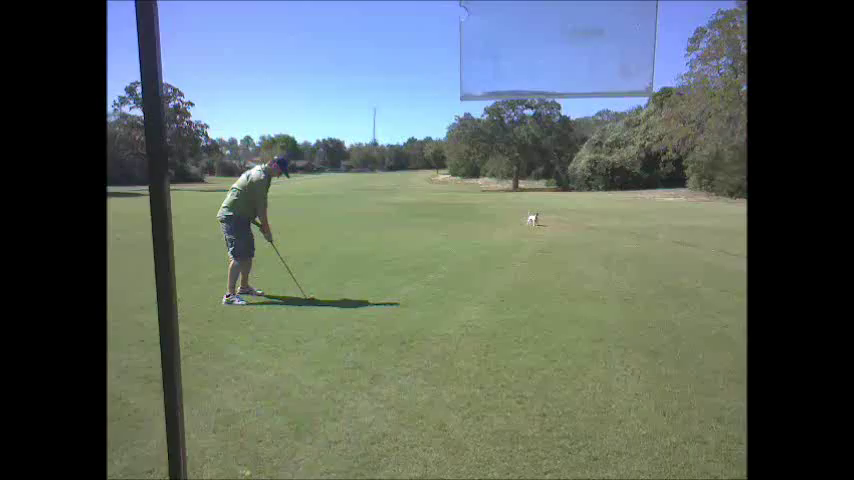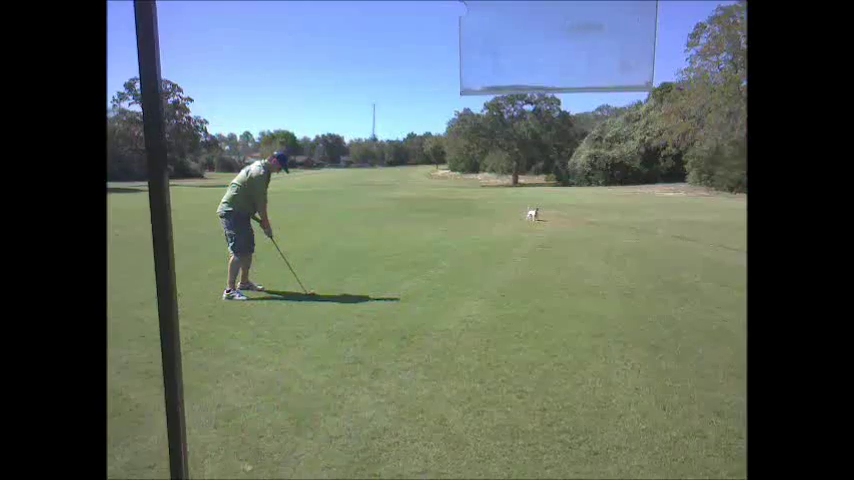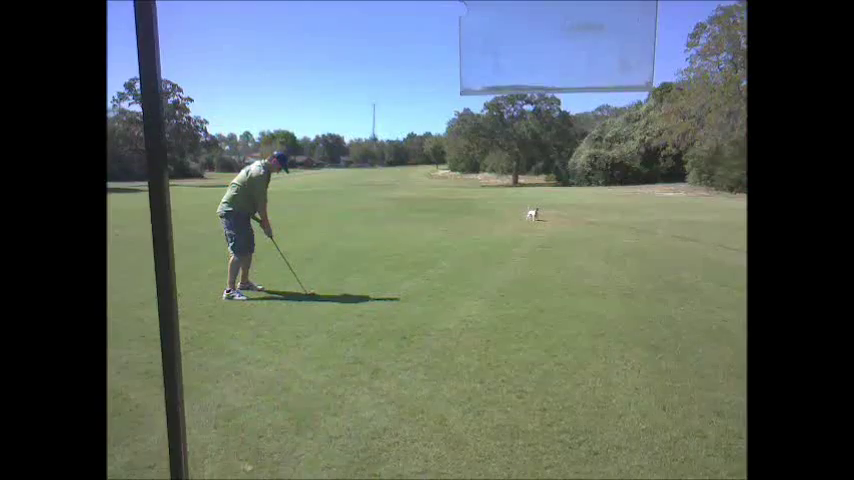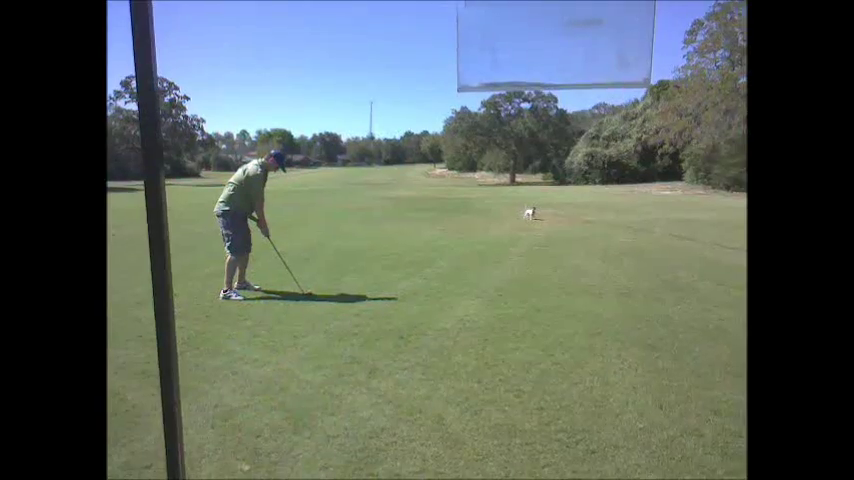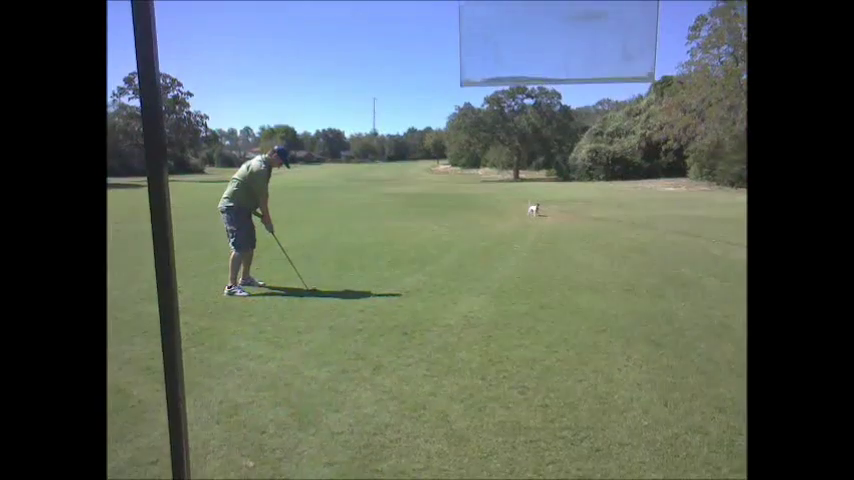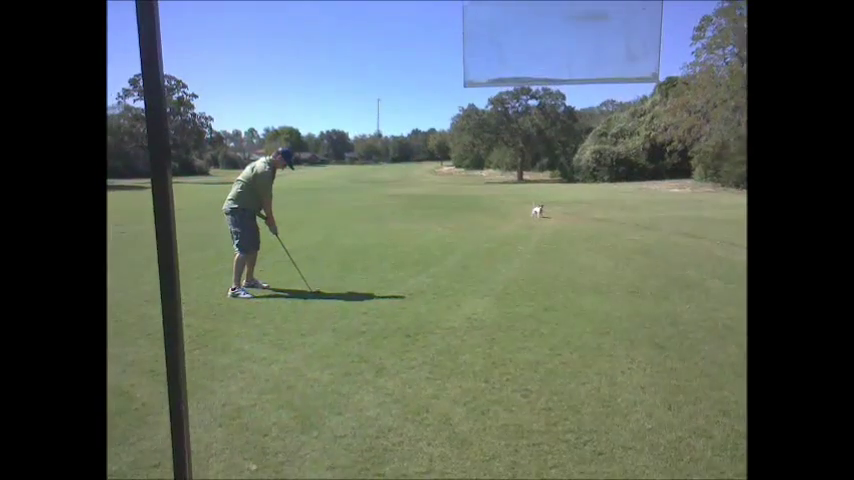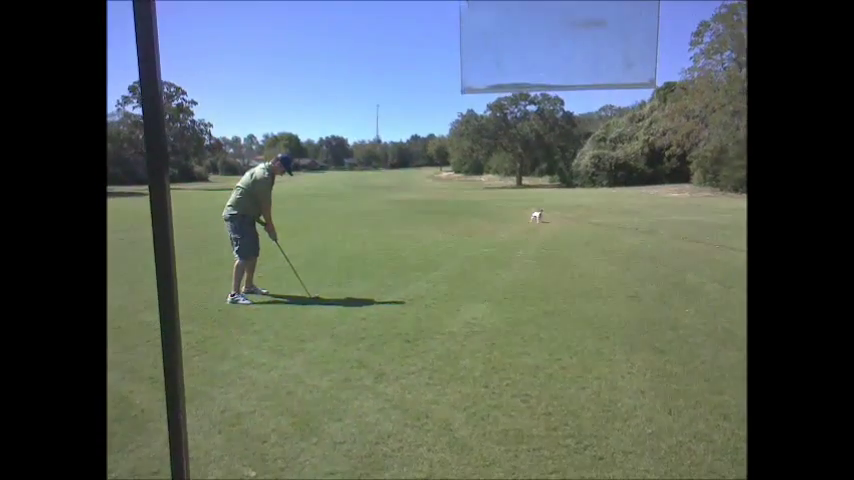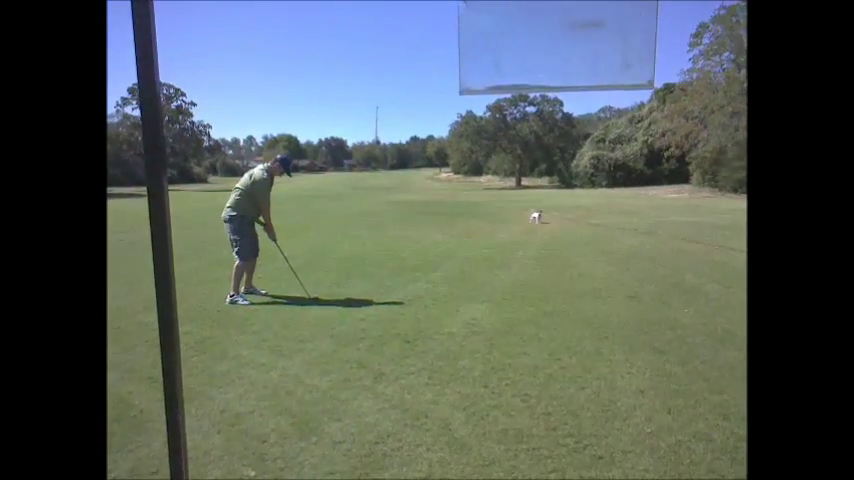
dt=0.1s
person 1, frame 1
left shoulder: (260, 173)
right shoulder: (260, 177)
left elbow: (259, 205)
right elbow: (260, 207)
left wrist: (264, 226)
right wrist: (266, 229)
left hip: (239, 216)
right hip: (232, 217)
left knee: (248, 253)
right knee: (238, 256)
left ankle: (244, 287)
right ankle: (229, 295)
person 1, frame 2
left shoulder: (260, 168)
right shoulder: (259, 173)
left elbow: (259, 200)
right elbow: (260, 202)
left wrist: (263, 221)
right wrist: (266, 224)
left hip: (239, 212)
right hip: (232, 212)
left knee: (248, 249)
right knee: (238, 251)
left ankle: (244, 282)
right ankle: (230, 290)
person 1, frame 3
left shoulder: (260, 168)
right shoulder: (260, 173)
left elbow: (259, 200)
right elbow: (260, 202)
left wrist: (263, 221)
right wrist: (266, 224)
left hip: (239, 212)
right hip: (232, 212)
left knee: (248, 249)
right knee: (238, 251)
left ankle: (244, 282)
right ankle: (230, 290)
person 1, frame 4
left shoulder: (257, 167)
right shoulder: (256, 172)
left elbow: (255, 199)
right elbow: (257, 201)
left wrist: (260, 220)
right wrist: (263, 223)
left hip: (236, 211)
right hip: (229, 211)
left knee: (245, 248)
right knee: (235, 251)
left ankle: (241, 282)
right ankle: (227, 290)
person 1, frame 5
left shoulder: (260, 163)
right shoulder: (260, 168)
left elbow: (260, 195)
right elbow: (261, 196)
left wrist: (264, 216)
right wrist: (267, 219)
left hip: (240, 207)
right hip: (233, 207)
left knee: (249, 244)
right knee: (239, 247)
left ankle: (245, 278)
right ankle: (231, 286)
person 1, frame 6
left shoulder: (265, 165)
right shoulder: (264, 169)
left elbow: (263, 197)
right elbow: (265, 198)
left wrist: (268, 218)
right wrist: (271, 221)
left hip: (245, 209)
right hip: (237, 209)
left knee: (253, 246)
right knee: (243, 248)
left ankle: (249, 280)
right ankle: (235, 288)
person 1, frame 7
left shoulder: (263, 171)
right shoulder: (263, 176)
left elbow: (263, 203)
right elbow: (265, 204)
left wrist: (267, 224)
right wrist: (270, 227)
left hip: (244, 215)
right hip: (237, 215)
left knee: (252, 252)
right knee: (243, 255)
left ankle: (248, 286)
right ankle: (234, 294)
person 1, frame 8
left shoulder: (262, 172)
right shoulder: (262, 177)
left elbow: (262, 204)
right elbow: (263, 205)
left wrist: (266, 224)
right wrist: (270, 227)
left hip: (243, 216)
right hip: (236, 217)
left knee: (252, 253)
right knee: (243, 255)
left ankle: (248, 286)
right ankle: (233, 295)
